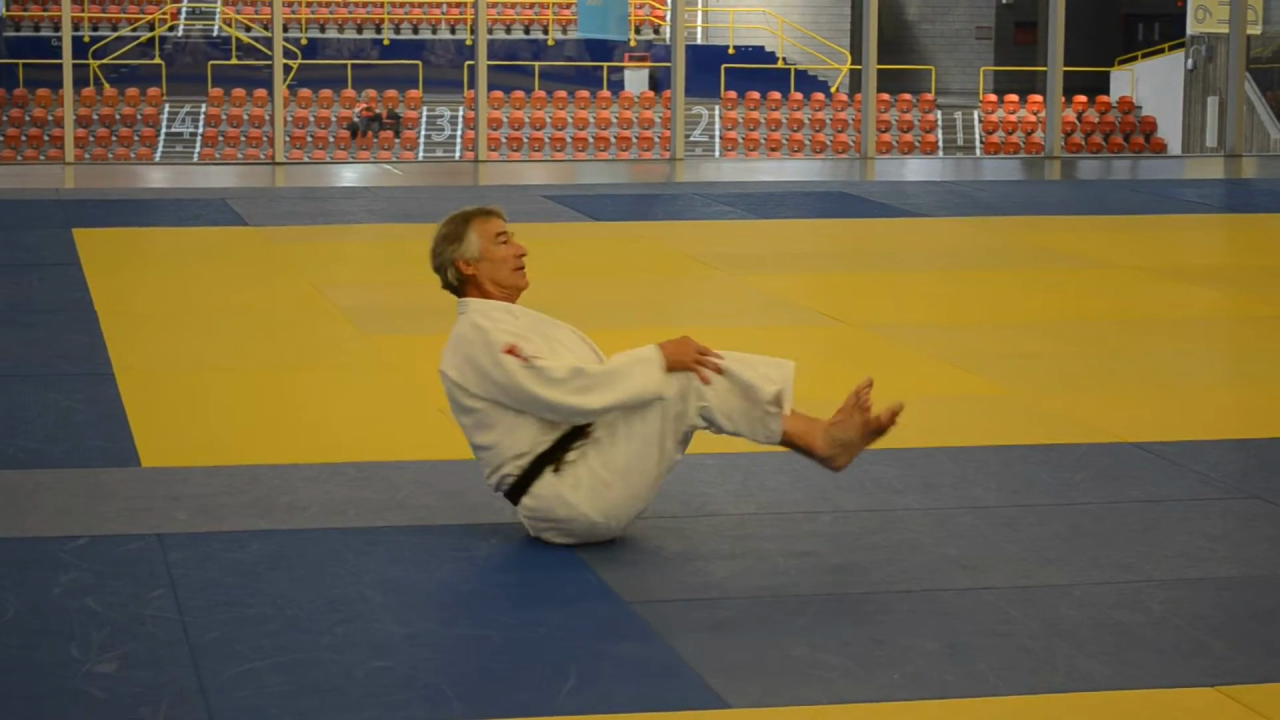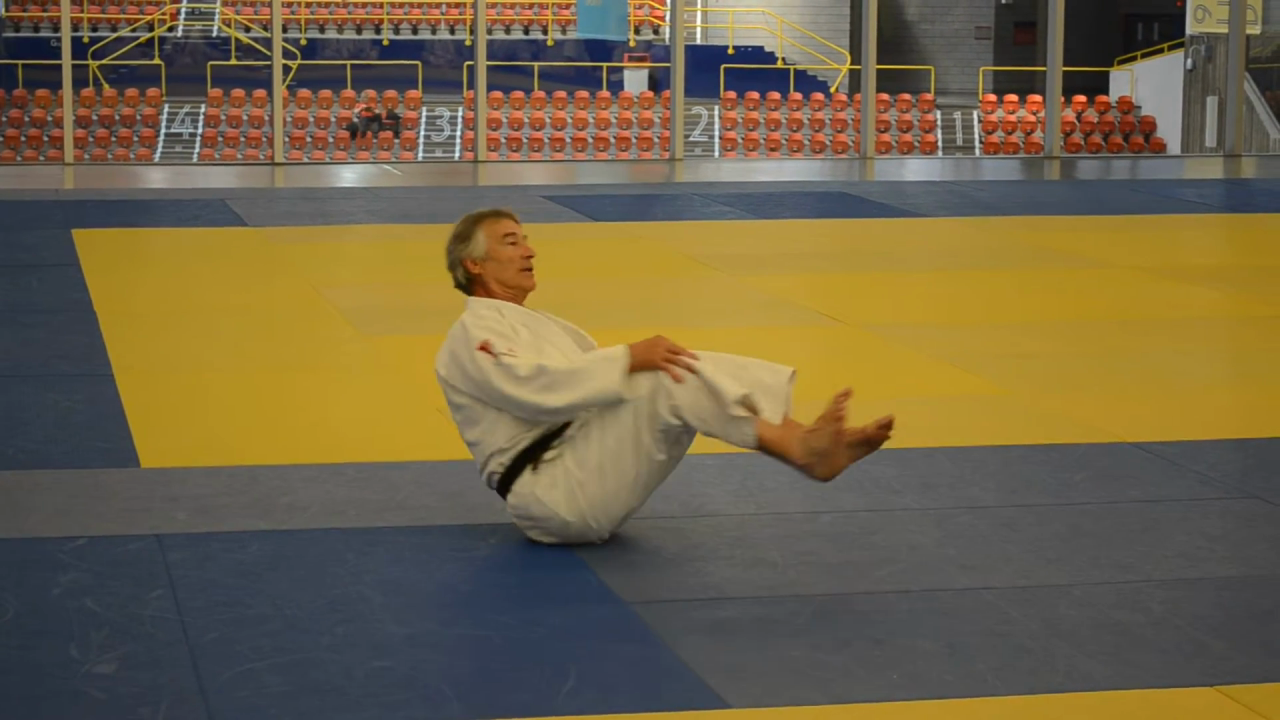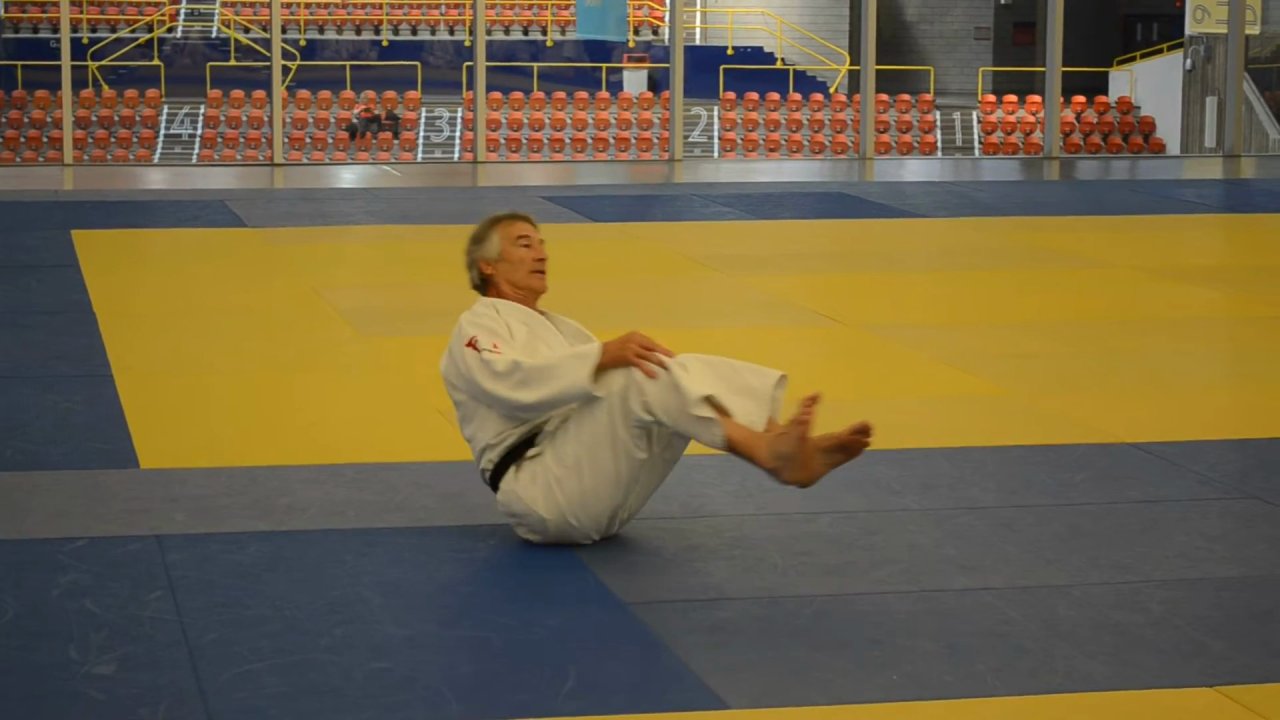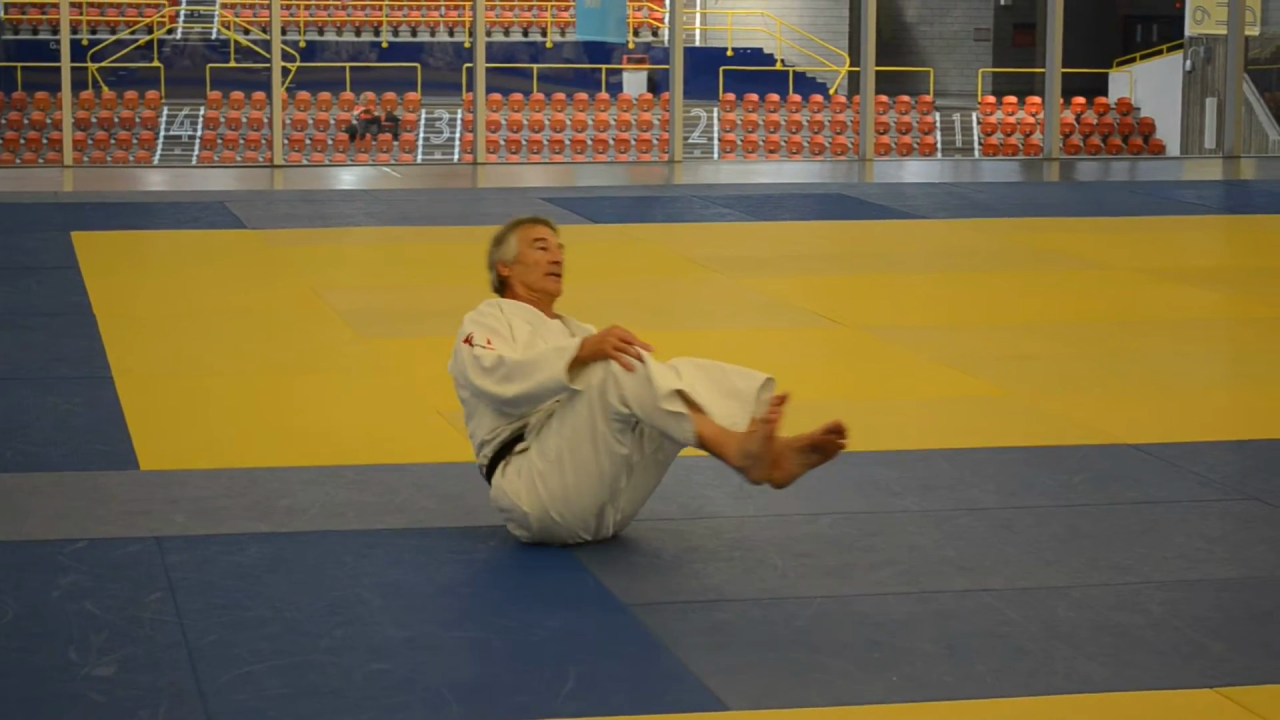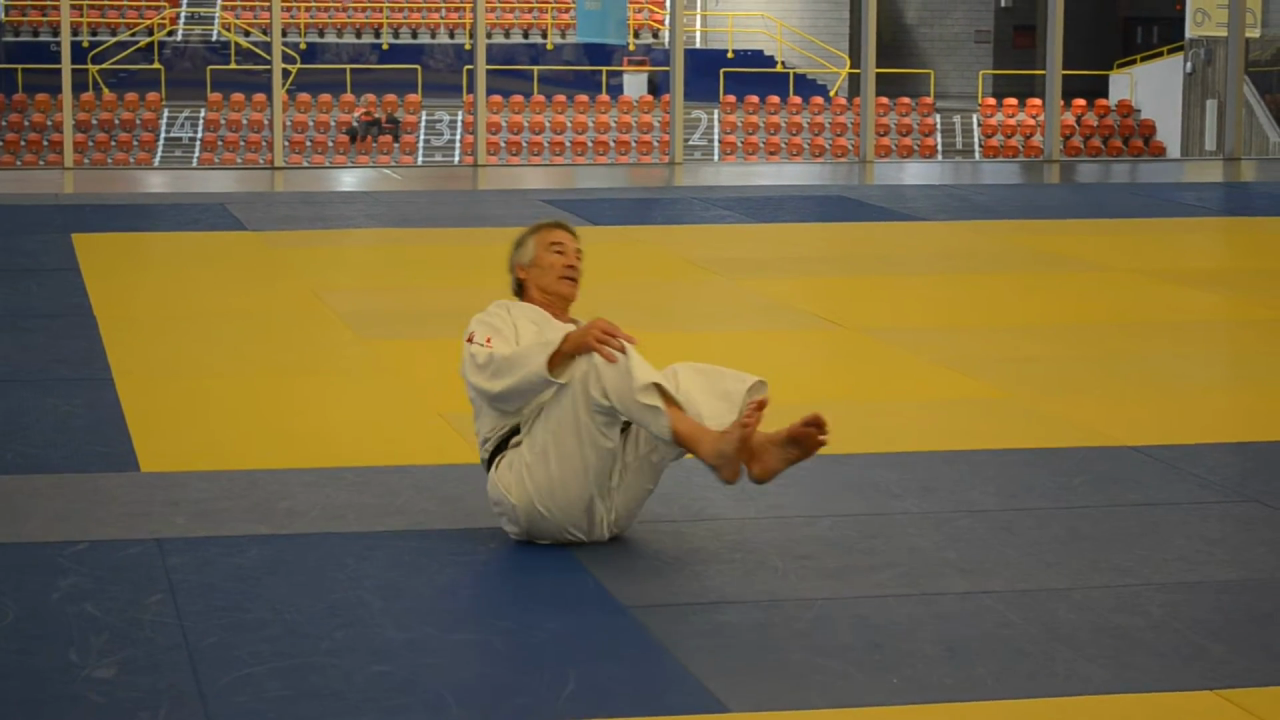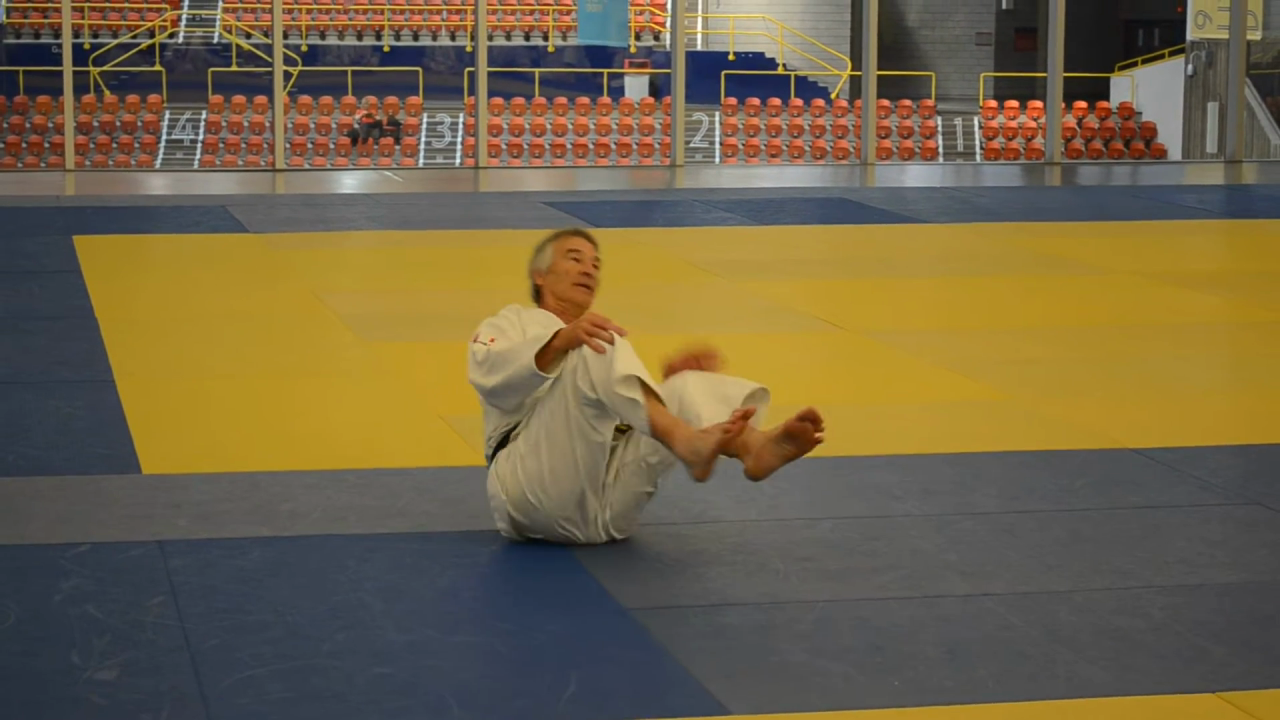
dt=0.1s
person 1, frame 1
left shoulder: (516, 325)
right shoulder: (483, 332)
left elbow: (595, 391)
right elbow: (572, 393)
right wrist: (658, 358)
left hip: (581, 494)
right hip: (572, 496)
left knee: (697, 372)
right knee: (688, 379)
left ankle: (820, 436)
right ankle: (823, 443)
person 1, frame 2
left shoulder: (525, 325)
right shoulder: (476, 331)
left elbow: (596, 403)
right elbow: (540, 392)
right wrist: (629, 358)
left hip: (586, 485)
right hip: (556, 497)
left knee: (683, 372)
right knee: (670, 380)
left ankle: (806, 444)
right ankle: (804, 451)
person 1, frame 3
left shoulder: (557, 330)
right shoulder: (480, 325)
right elbow: (517, 387)
right wrist: (605, 356)
left hip: (606, 495)
right hip: (551, 496)
left knee: (687, 373)
right knee: (640, 371)
left ankle: (785, 449)
right ankle: (768, 453)
person 1, frame 4
left shoulder: (576, 332)
right shoulder: (487, 321)
right elbow: (502, 382)
right wrist: (584, 351)
left hip: (603, 499)
right hip: (539, 493)
left knee: (681, 377)
right knee: (623, 371)
left ankle: (767, 448)
right ankle: (741, 453)
person 1, frame 5
left shoulder: (600, 339)
right shoulder: (501, 319)
left elbow: (643, 412)
right elbow: (496, 379)
right wrist: (570, 346)
right hip: (540, 492)
left knee: (683, 382)
right knee: (608, 359)
left ankle: (756, 451)
right ankle: (710, 447)
person 1, frame 6
left shoulder: (598, 339)
right shoulder: (512, 322)
right elbow: (493, 375)
left wrist: (673, 378)
right wrist: (560, 340)
left hip: (604, 509)
right hip: (535, 488)
left knee: (688, 391)
right knee: (599, 356)
left ankle: (755, 449)
right ankle: (693, 445)
